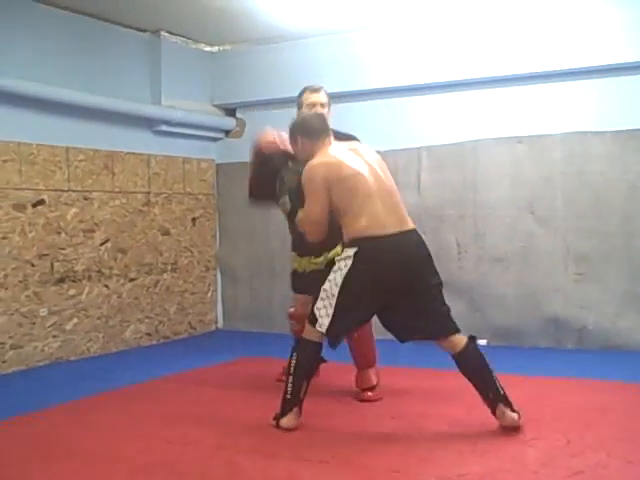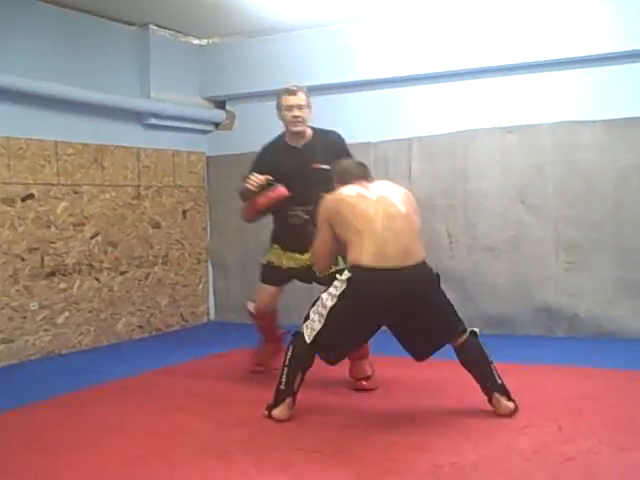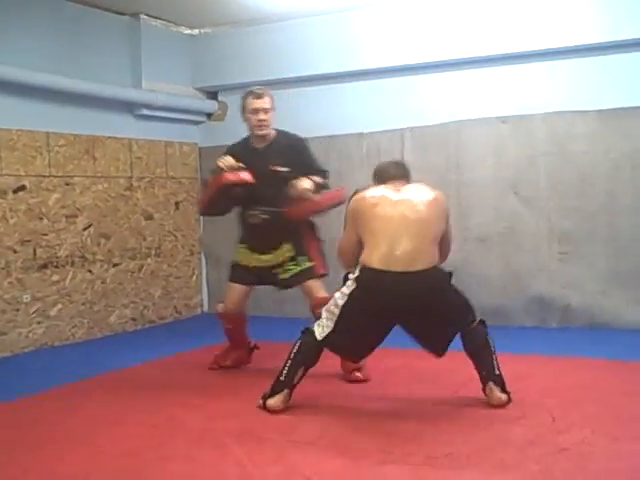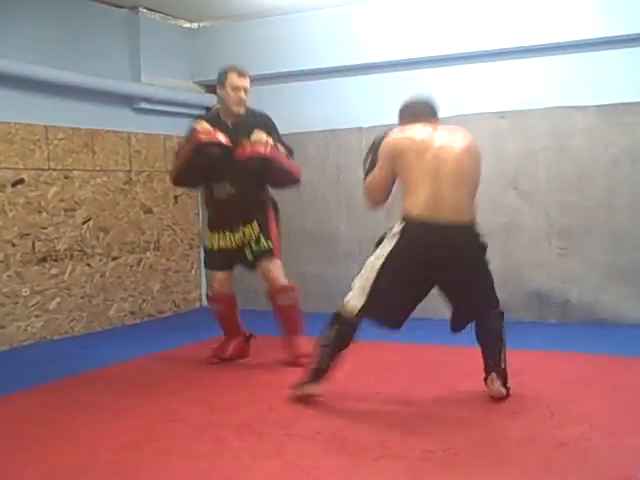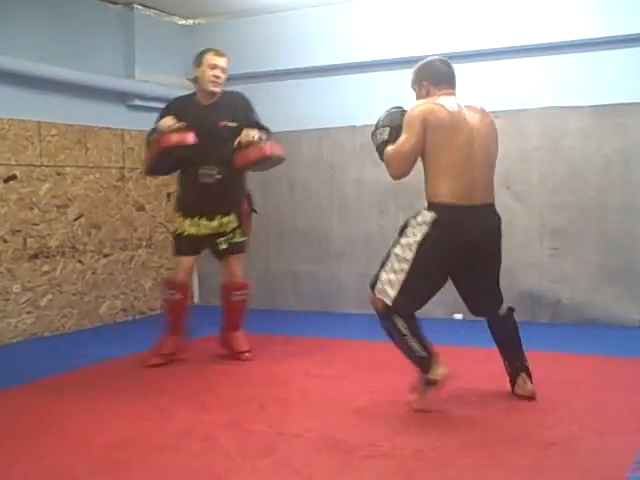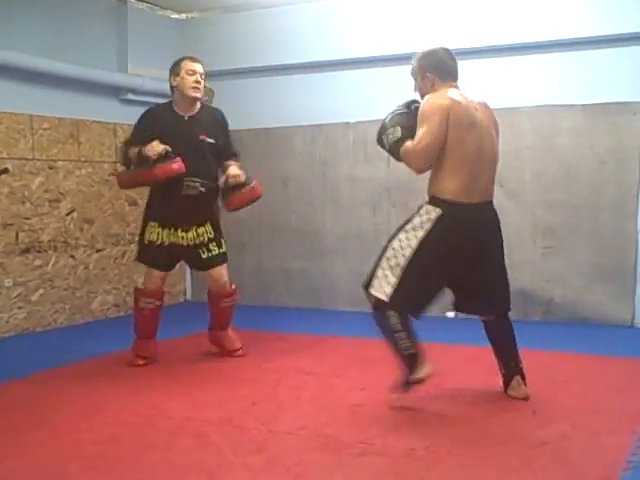
dt=0.2s
person 1, frame 1
left shoulder: (347, 144)
right shoulder: (287, 151)
right elbow: (261, 192)
right wrist: (263, 158)
left hip: (341, 240)
right hip: (305, 243)
right knee: (301, 311)
left ankle: (367, 374)
person 1, frame 2
left shoulder: (331, 141)
right shoulder: (270, 154)
right elbow: (253, 210)
right wrist: (251, 190)
right hip: (285, 240)
right knee: (262, 304)
left ankle: (360, 365)
right ankle: (272, 343)
person 1, frame 3
left shoulder: (292, 144)
right shoulder: (235, 153)
left elbow: (321, 179)
right elbow: (211, 204)
left wrist: (309, 184)
right wrist: (219, 176)
left hip: (292, 236)
right hip: (253, 241)
left knee: (316, 294)
right knee: (230, 304)
left ankle: (351, 357)
right ankle: (239, 348)
person 1, frame 4
left shoulder: (260, 122)
right shoulder: (206, 124)
left elbow: (287, 167)
right elbow: (181, 174)
left wrist: (270, 147)
right wrist: (193, 141)
left hip: (256, 214)
right hip: (220, 218)
left knee: (275, 278)
right knee: (219, 287)
left ankle: (295, 339)
right ankle: (236, 338)
person 1, frame 5
left shoulder: (237, 102)
right shoulder: (178, 108)
left elbow: (263, 135)
right elbow: (153, 156)
left wrist: (256, 135)
right wrist: (159, 132)
left hip: (230, 201)
right hip: (192, 203)
left knee: (234, 273)
right knee: (180, 272)
left ankle: (232, 334)
right ankle: (172, 338)
person 1, frame 6
left shoulder: (215, 117)
right shoulder: (155, 117)
left elbow: (225, 156)
right elbow: (126, 158)
left wrist: (234, 168)
right wrist: (144, 152)
left hip: (204, 213)
right hip: (164, 213)
left knee: (221, 282)
right knee: (153, 282)
left ankle: (222, 331)
right ankle: (145, 343)
person 2, frame 1
left shoulder: (317, 168)
right shoulder: (362, 148)
left elbow: (314, 232)
left wrist: (296, 207)
left hip: (368, 253)
right hip: (410, 246)
left knee: (314, 330)
right knee: (447, 332)
left ankle: (290, 411)
right ankle: (503, 407)
person 2, frame 2
left shoulder: (334, 202)
right shoulder: (401, 192)
left elbow: (321, 264)
left hip: (367, 282)
right hip: (417, 279)
left knee: (310, 334)
right knee: (458, 334)
left ankle: (283, 403)
right ankle: (499, 396)
person 2, frame 3
left shoulder: (363, 200)
right shoulder: (435, 197)
left elbow: (347, 259)
left hip: (377, 284)
right hip: (427, 283)
left knee: (322, 334)
right knee: (470, 324)
left ankle: (279, 394)
right ankle: (494, 389)
person 2, frame 4
left shoulder: (395, 139)
right shoulder: (468, 142)
left elbow: (374, 197)
left wrist: (372, 165)
left hip: (415, 237)
right hip: (462, 238)
left knee: (353, 306)
right knee: (486, 309)
left ankle: (314, 378)
right ankle: (497, 378)
person 2, frame 5
left shoulder: (423, 110)
right shoulder: (485, 118)
left elbow: (398, 167)
left wrist: (384, 138)
left hip: (443, 221)
right hip: (485, 221)
left knee: (385, 299)
right knee: (492, 304)
left ankle: (430, 366)
right ankle: (521, 378)
person 2, frame 6
left shoulder: (436, 103)
right shoulder: (484, 110)
left elbow: (419, 161)
left wrist: (395, 137)
left hip: (445, 216)
right hip: (484, 217)
left knee: (382, 292)
right knee: (491, 305)
left ankle: (415, 364)
right ankle: (515, 379)
